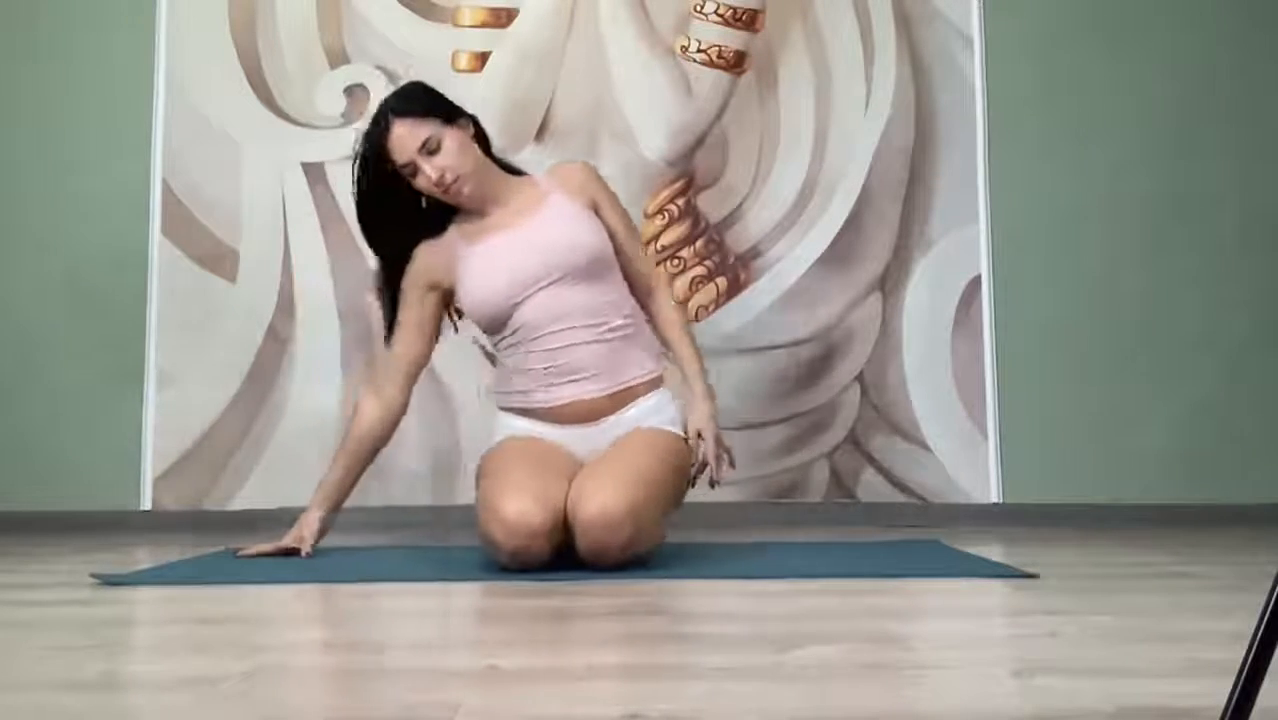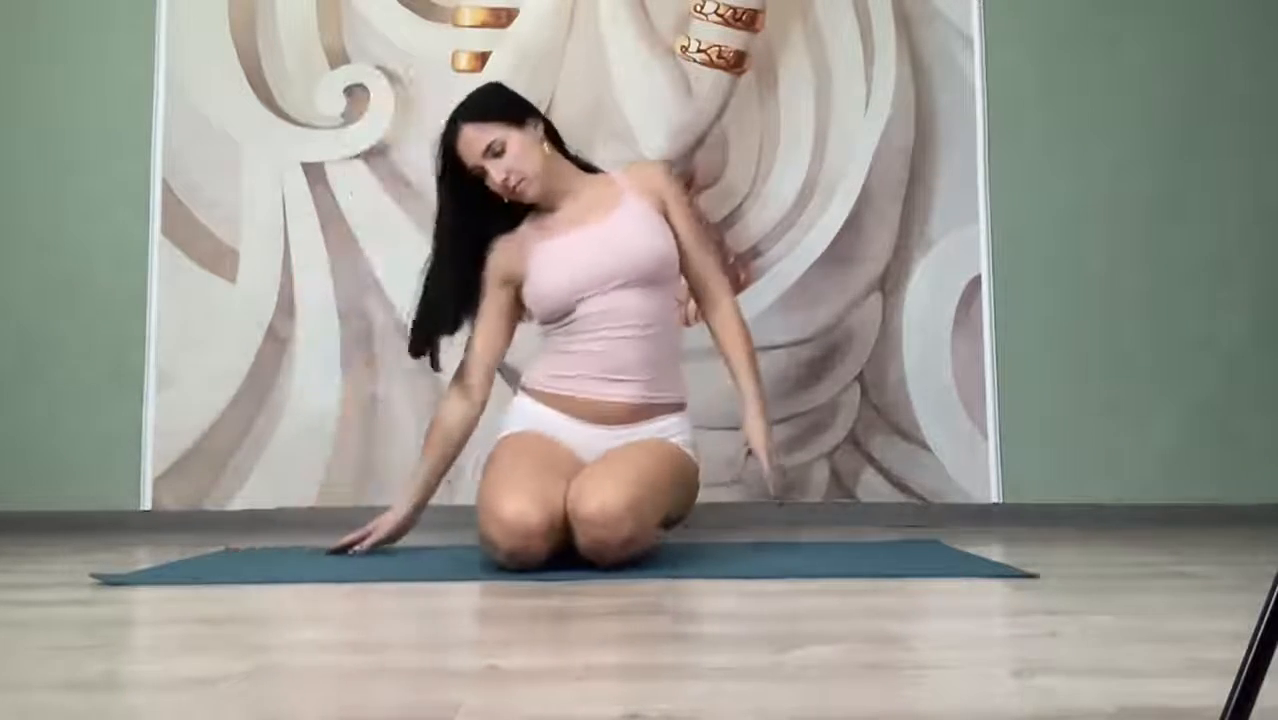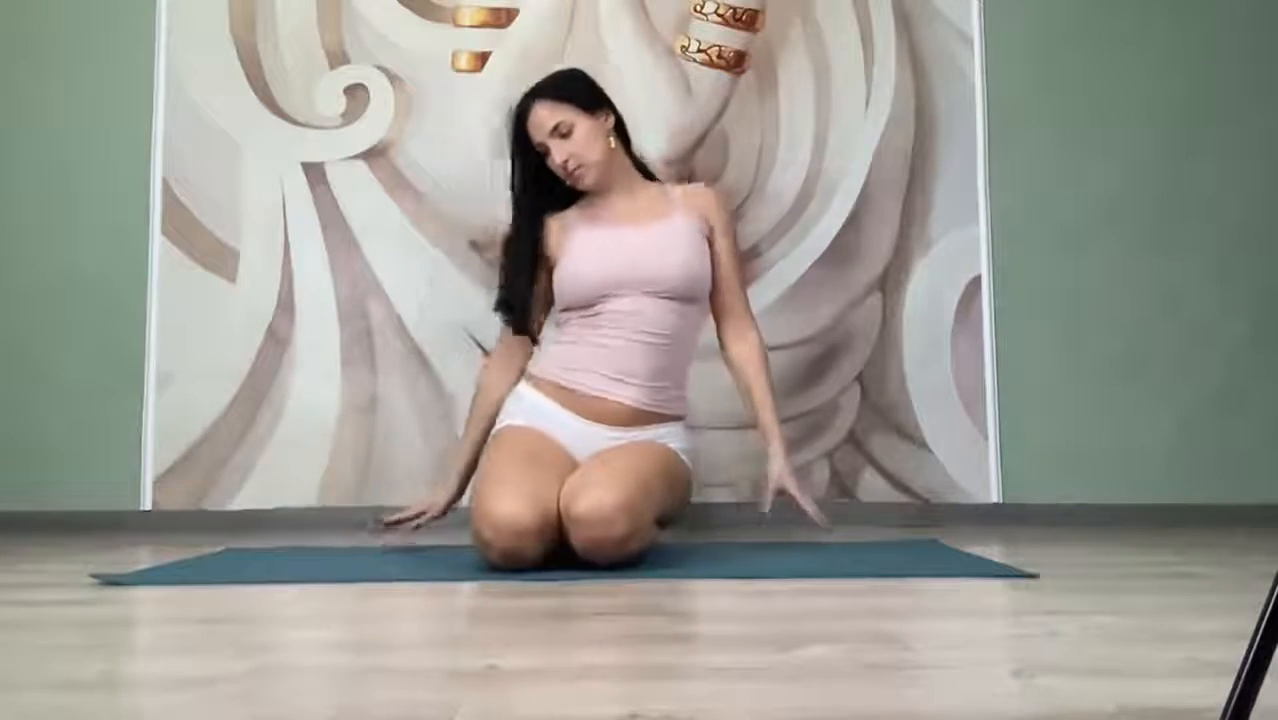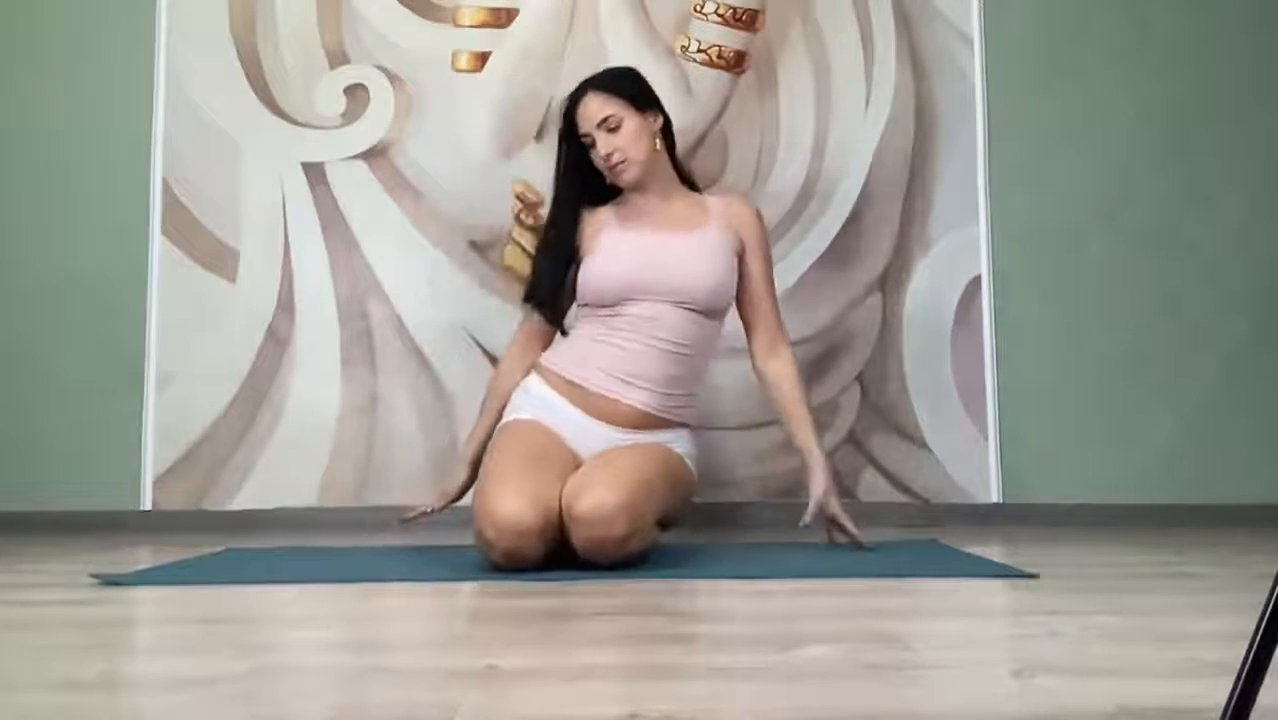
dt=0.4s
person 1, frame 1
left shoulder: (573, 184)
right shoulder: (435, 260)
left elbow: (655, 292)
right elbow: (385, 392)
left wrist: (700, 394)
right wrist: (320, 510)
left hip: (640, 416)
right hip: (530, 432)
left knee: (605, 531)
right knee: (519, 535)
left ankle: (639, 505)
right ankle: (569, 503)
person 1, frame 2
left shoulder: (648, 185)
right shoulder: (509, 252)
left elbow: (715, 296)
right elbow: (470, 384)
left wrist: (754, 407)
right wrist: (411, 503)
left hip: (653, 433)
right hip: (546, 423)
left knee: (605, 525)
right knee: (514, 533)
left ankle: (651, 508)
right ankle: (566, 506)
person 1, frame 3
left shoulder: (697, 205)
right shoulder: (553, 230)
left elbow: (738, 331)
right elbow: (510, 353)
left wrist: (776, 449)
right wrist: (455, 480)
left hip: (649, 437)
right hip: (545, 416)
left knee: (598, 525)
right knee: (505, 532)
left ankle: (646, 509)
right ankle: (565, 510)
person 1, frame 4
left shoulder: (733, 219)
right shoulder: (587, 224)
left elbow: (770, 350)
right elbow: (530, 339)
left wrist: (817, 464)
right wrist: (470, 460)
left hip: (654, 442)
right hip: (551, 411)
left knee: (600, 524)
right knee: (508, 534)
left ankle: (643, 516)
right ankle: (563, 508)
